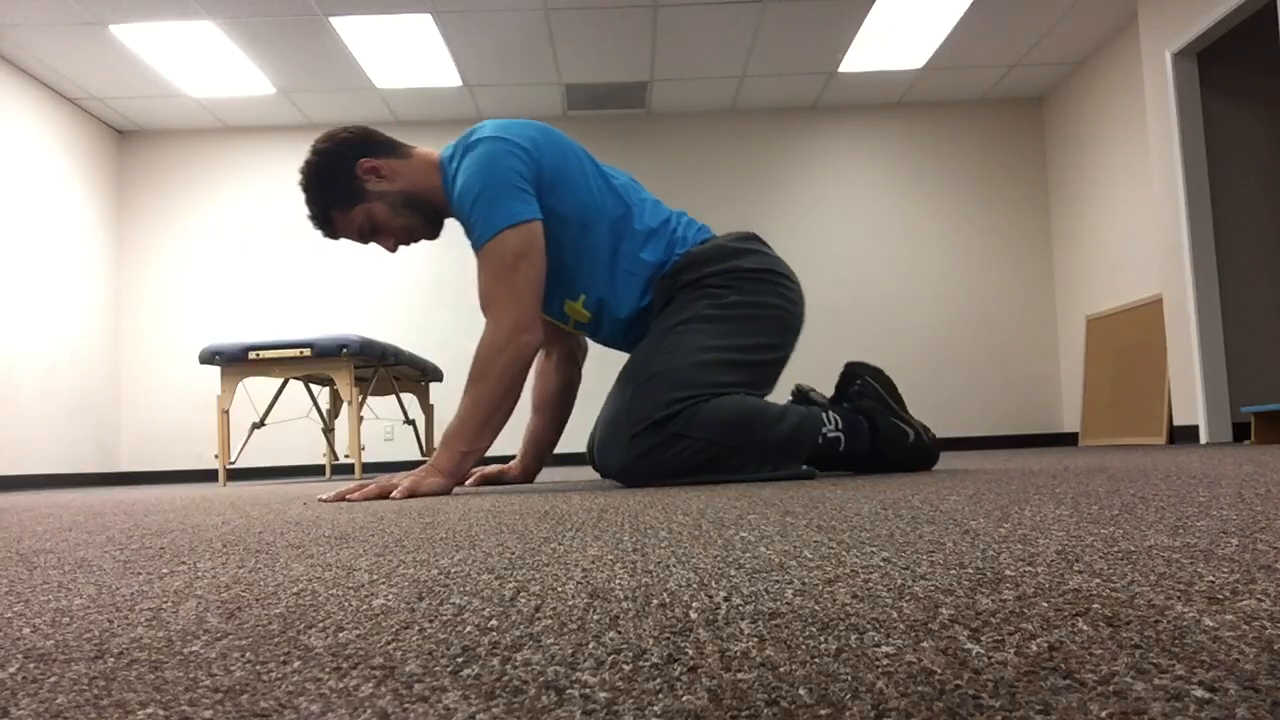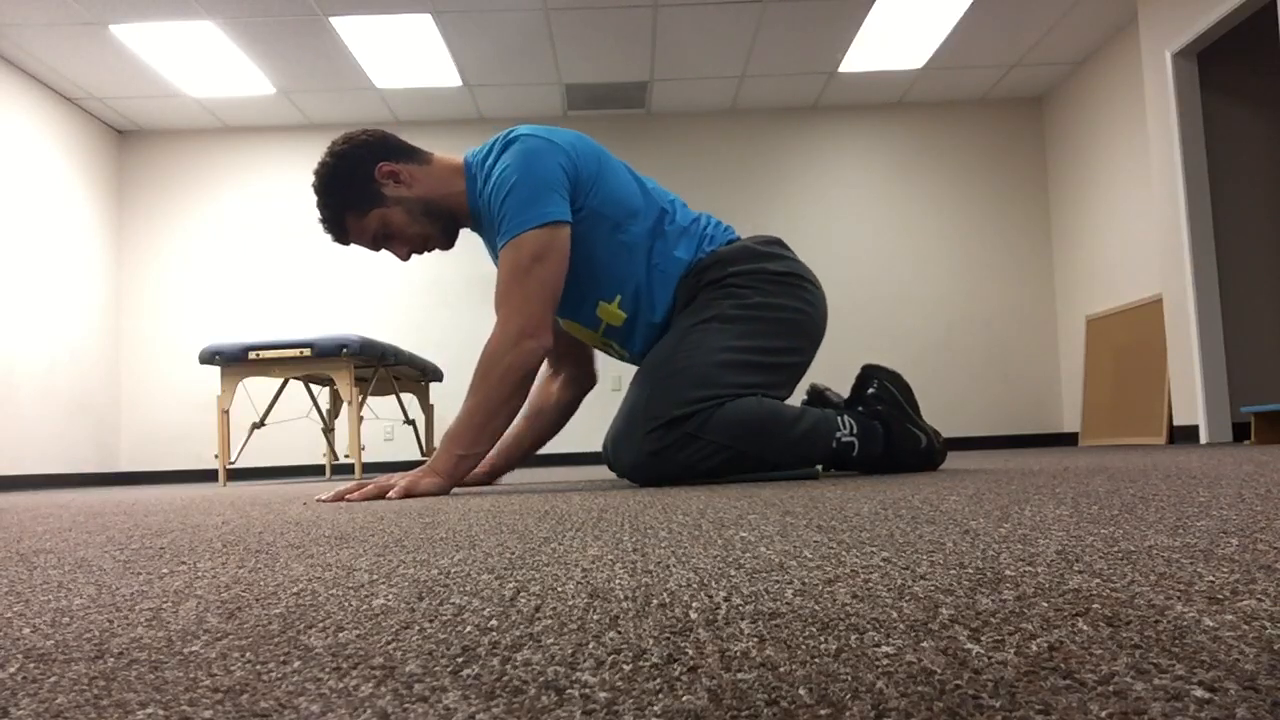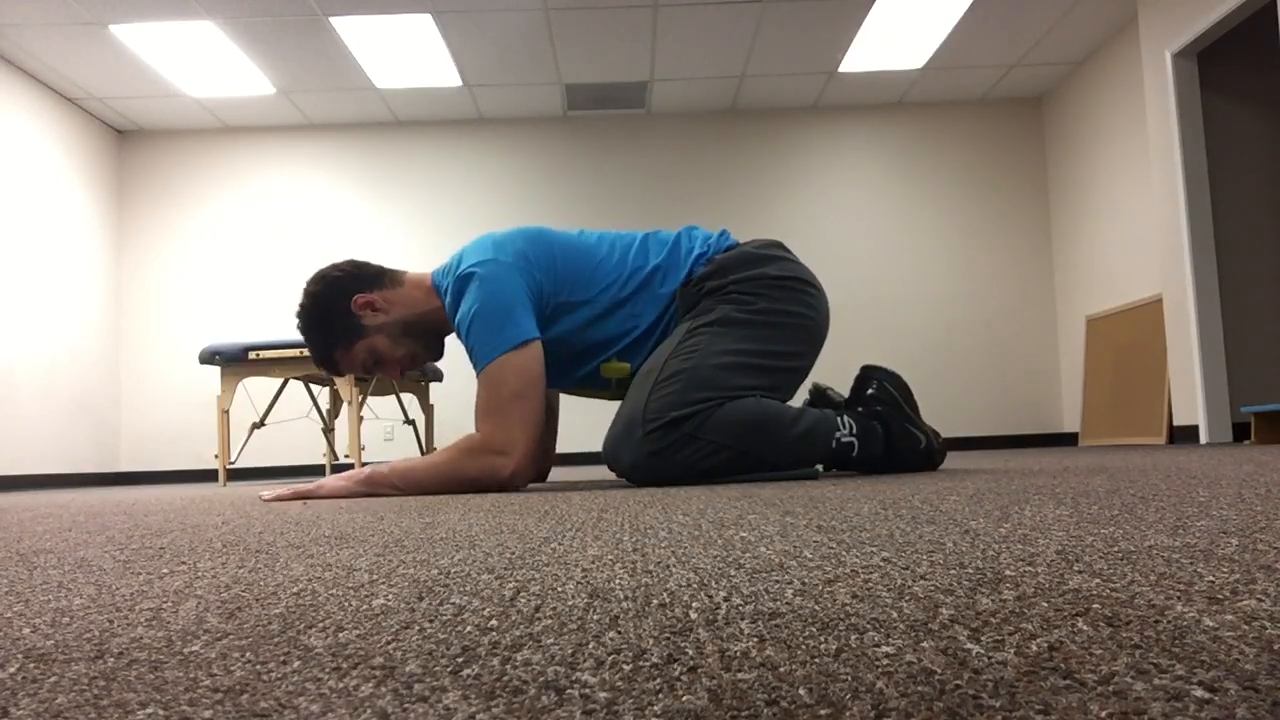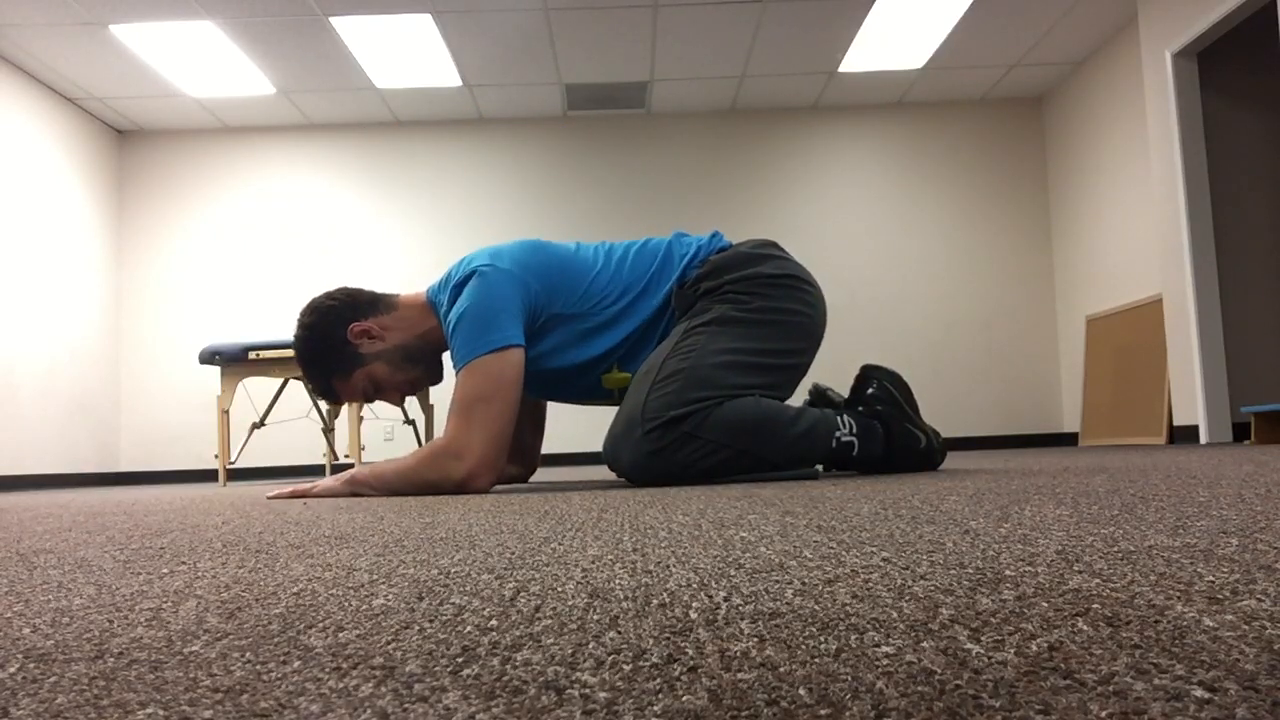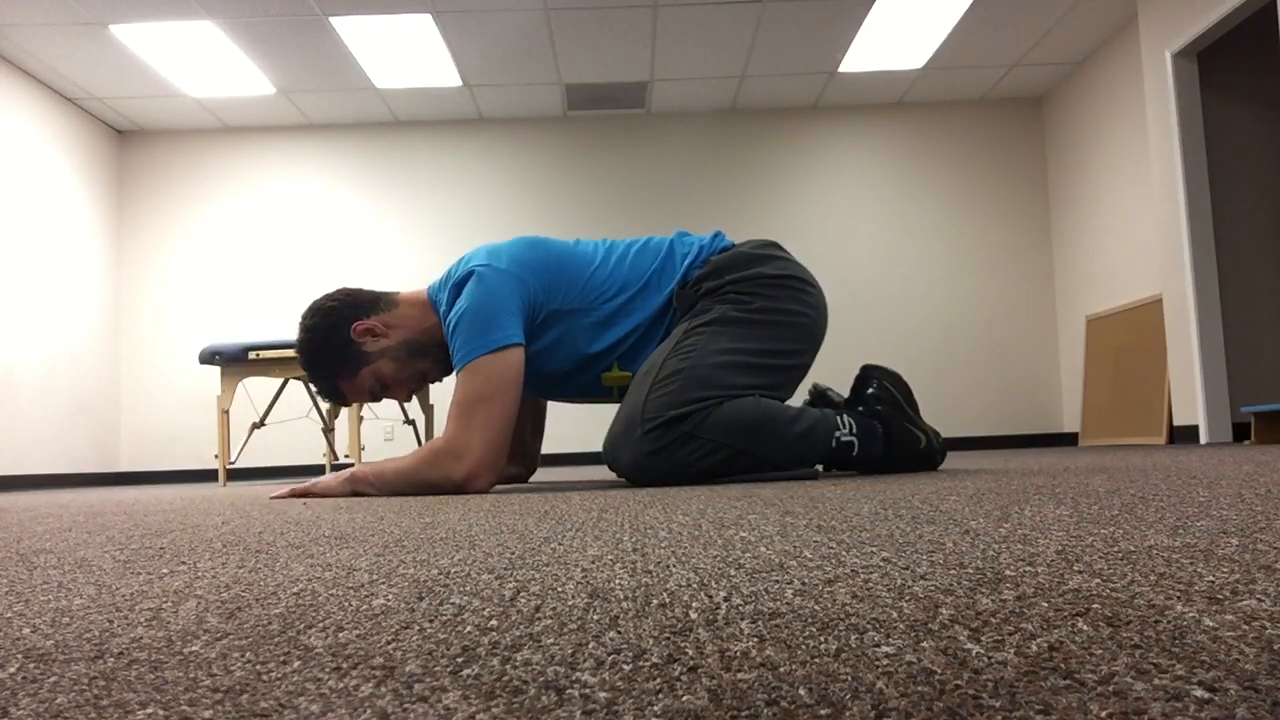
dt=1s
person 1, frame 1
left shoulder: (485, 161)
right shoulder: (485, 186)
left elbow: (515, 333)
right elbow: (559, 346)
left wrist: (445, 466)
right wrist: (526, 463)
left hip: (729, 289)
right hip: (715, 299)
left knee: (634, 448)
right knee: (623, 451)
left ankle: (853, 427)
right ankle: (824, 420)
person 1, frame 2
left shoulder: (519, 163)
right shoulder: (501, 225)
left elbow: (524, 338)
right elbow: (571, 373)
left wrist: (444, 468)
right wrist: (491, 462)
left hip: (753, 292)
right hip: (714, 309)
left knee: (650, 447)
right knee: (635, 453)
left ankle: (863, 430)
right ankle: (834, 419)
person 1, frame 3
left shoulder: (484, 283)
right shoulder: (487, 291)
left elbow: (505, 457)
right elbow: (534, 459)
left wrist: (364, 480)
right wrist: (389, 478)
left hip: (757, 292)
right hip: (742, 300)
left knee: (649, 447)
right knee: (633, 453)
left ankle: (862, 431)
right ankle: (843, 414)
person 1, frame 4
left shoulder: (479, 293)
right shoulder: (489, 310)
left elbow: (471, 464)
right elbow: (516, 460)
left wrist: (351, 479)
right wrist: (378, 473)
left hip: (755, 291)
right hip: (744, 298)
left knee: (647, 445)
right knee: (638, 451)
left ankle: (865, 430)
right ankle: (833, 415)
person 1, frame 5
left shoulder: (479, 292)
right shoulder: (494, 312)
left elbow: (471, 464)
right elbow: (517, 460)
left wrist: (352, 478)
right wrist: (384, 474)
left hip: (756, 291)
right hip: (742, 298)
left knee: (646, 446)
right knee: (641, 450)
left ankle: (866, 430)
right ankle: (829, 416)
